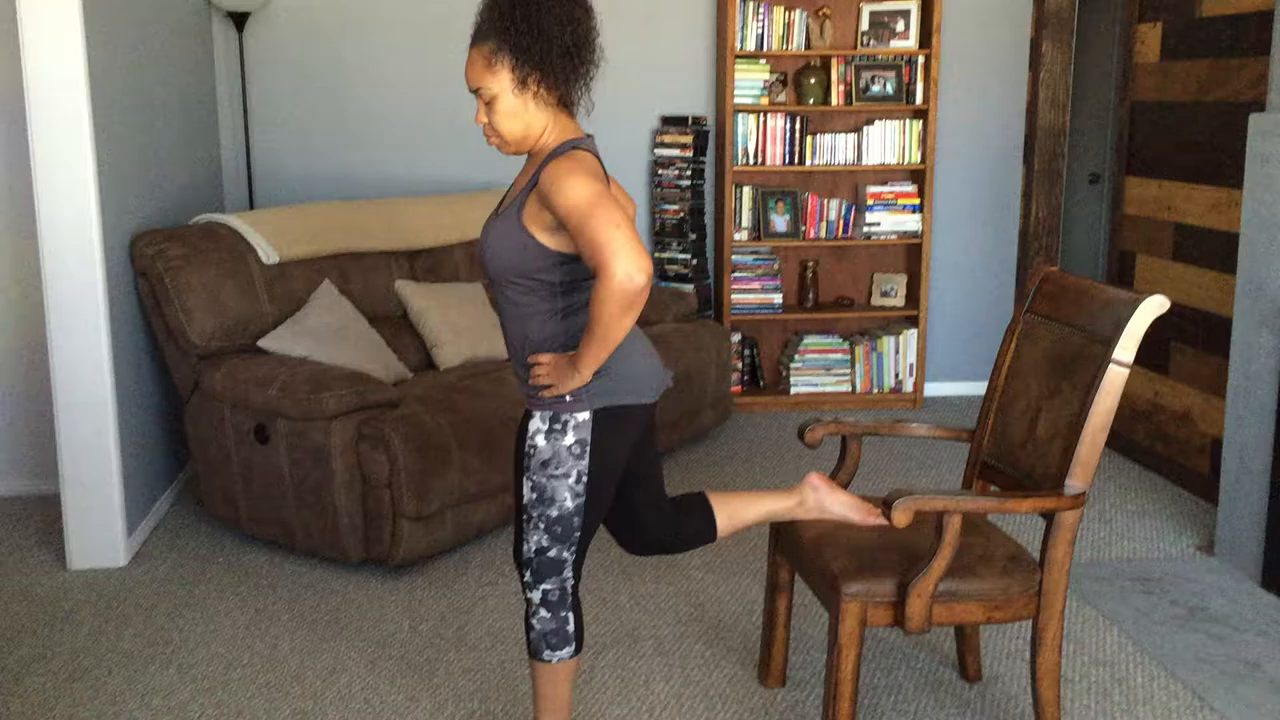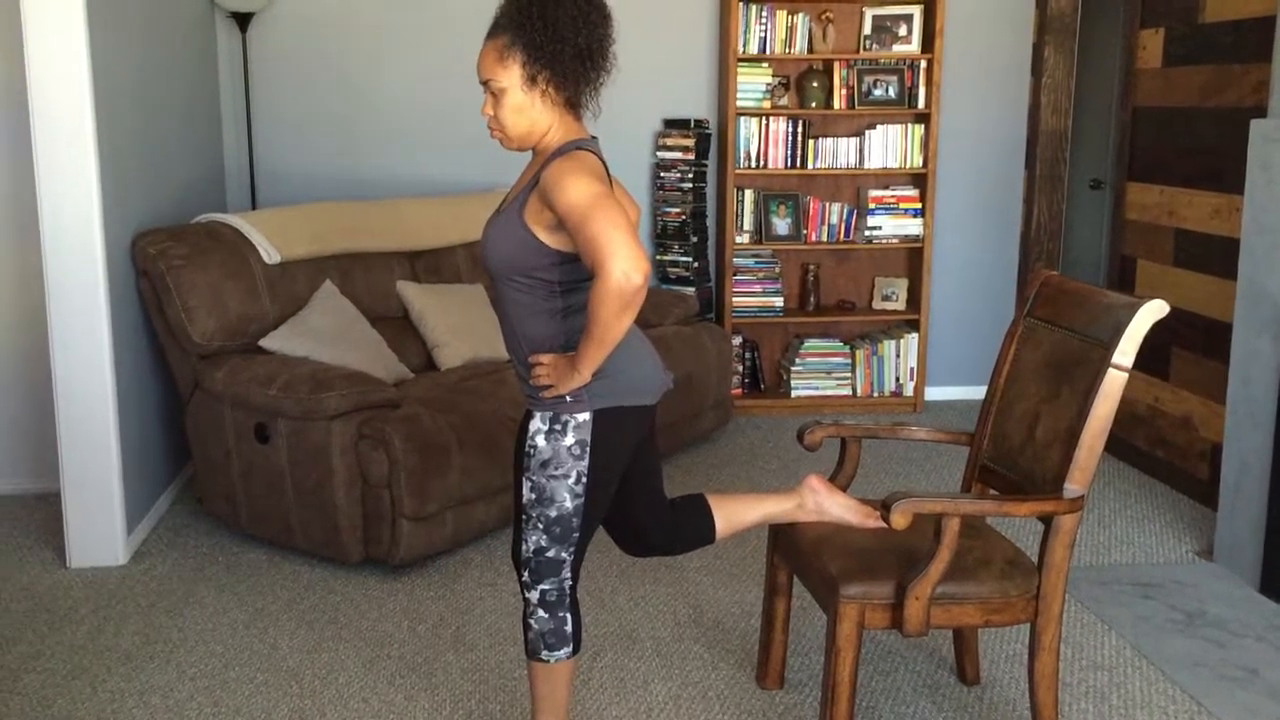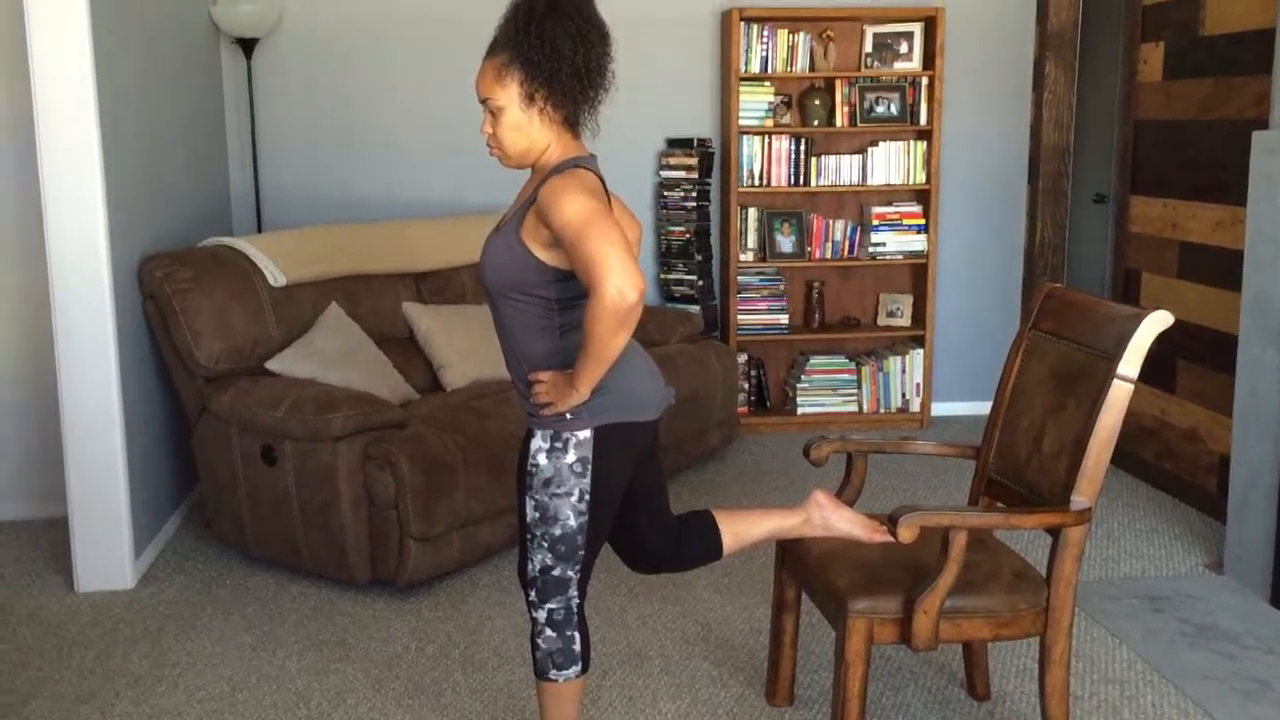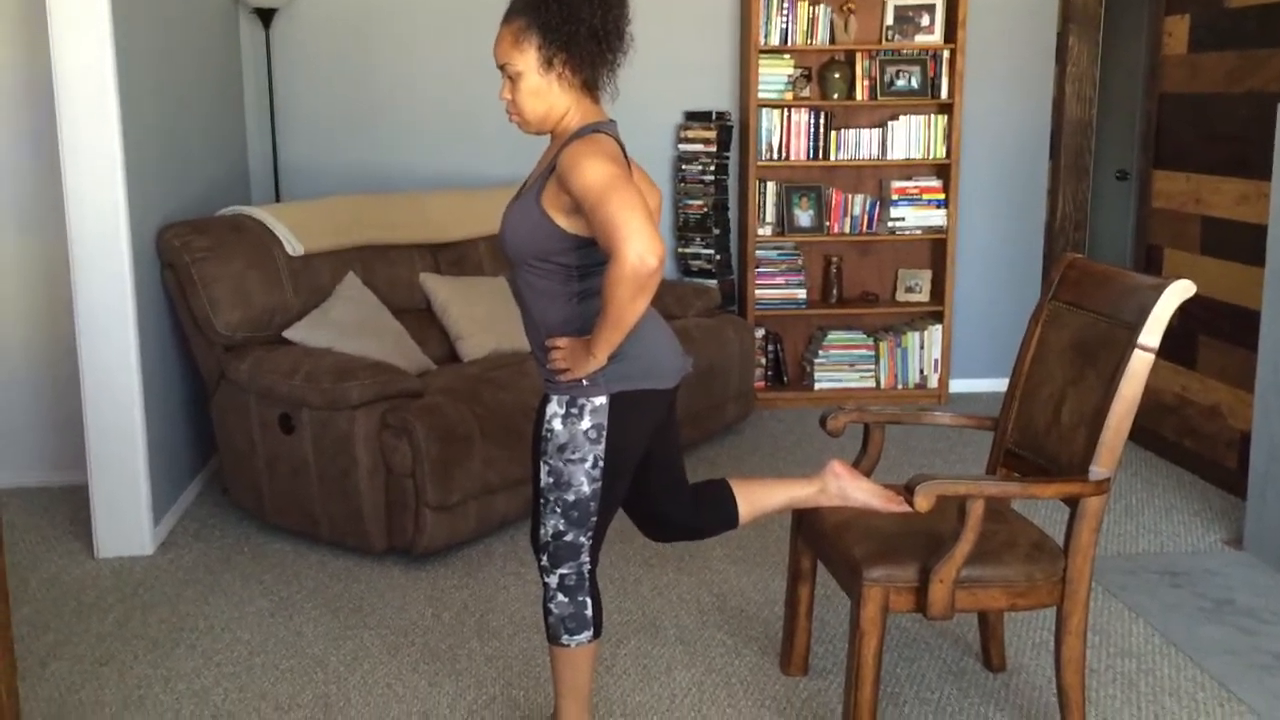
dt=1s
person 1, frame 1
left shoulder: (564, 172)
right shoulder: (556, 162)
left elbow: (629, 271)
right elbow: (624, 208)
left wrist: (581, 366)
left hip: (585, 405)
right hip: (615, 392)
left knee: (547, 570)
right knee: (651, 527)
right ankle: (804, 499)
person 1, frame 2
left shoulder: (566, 172)
right shoulder: (561, 161)
left elbow: (626, 272)
right elbow: (626, 212)
left wrist: (580, 367)
left hip: (585, 405)
right hip: (615, 393)
left knee: (545, 569)
right knee: (649, 529)
right ankle: (803, 500)
person 1, frame 3
left shoulder: (561, 190)
right shoulder: (564, 178)
left elbow: (622, 289)
right elbow: (629, 231)
left wrist: (578, 385)
left hip: (587, 422)
right hip: (618, 408)
left knee: (551, 586)
right knee: (656, 544)
right ankle: (808, 517)
person 1, frame 4
left shoulder: (582, 156)
right shoulder: (582, 145)
left elbow: (641, 257)
right elbow: (649, 200)
left wrist: (595, 352)
left hip: (605, 388)
right hip: (635, 375)
left knee: (564, 554)
right knee: (672, 513)
right ankle: (825, 487)
